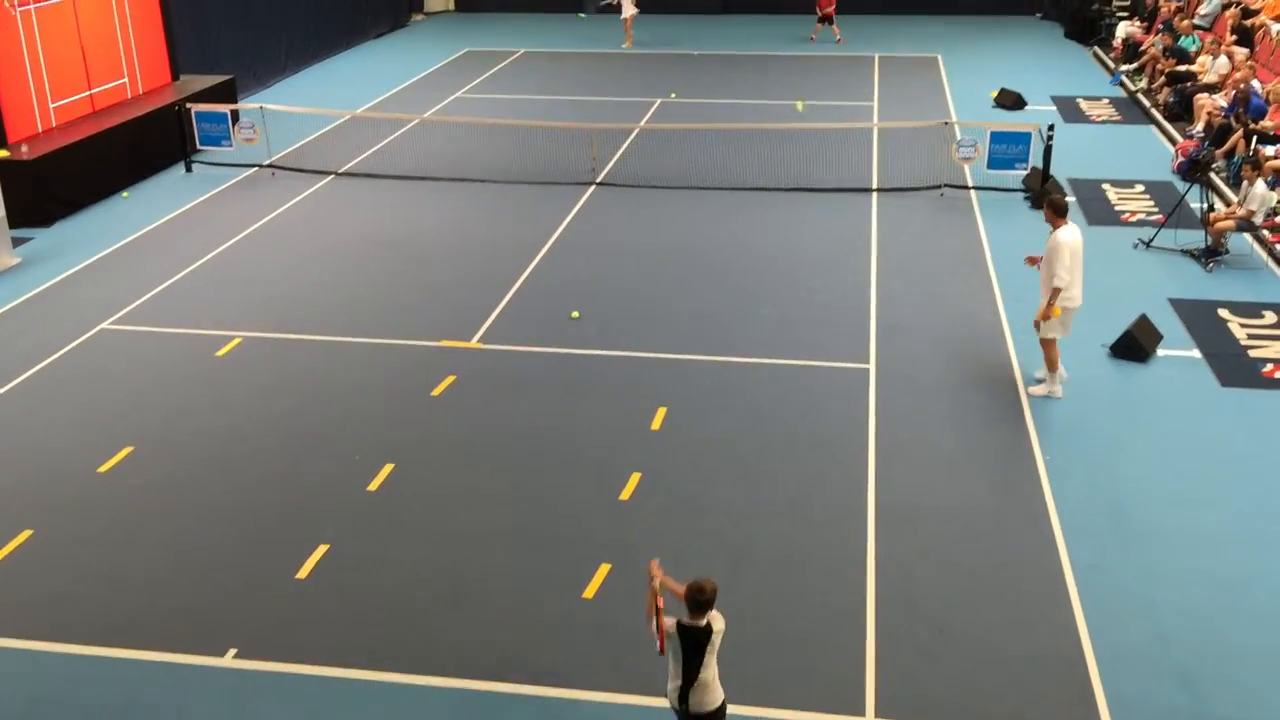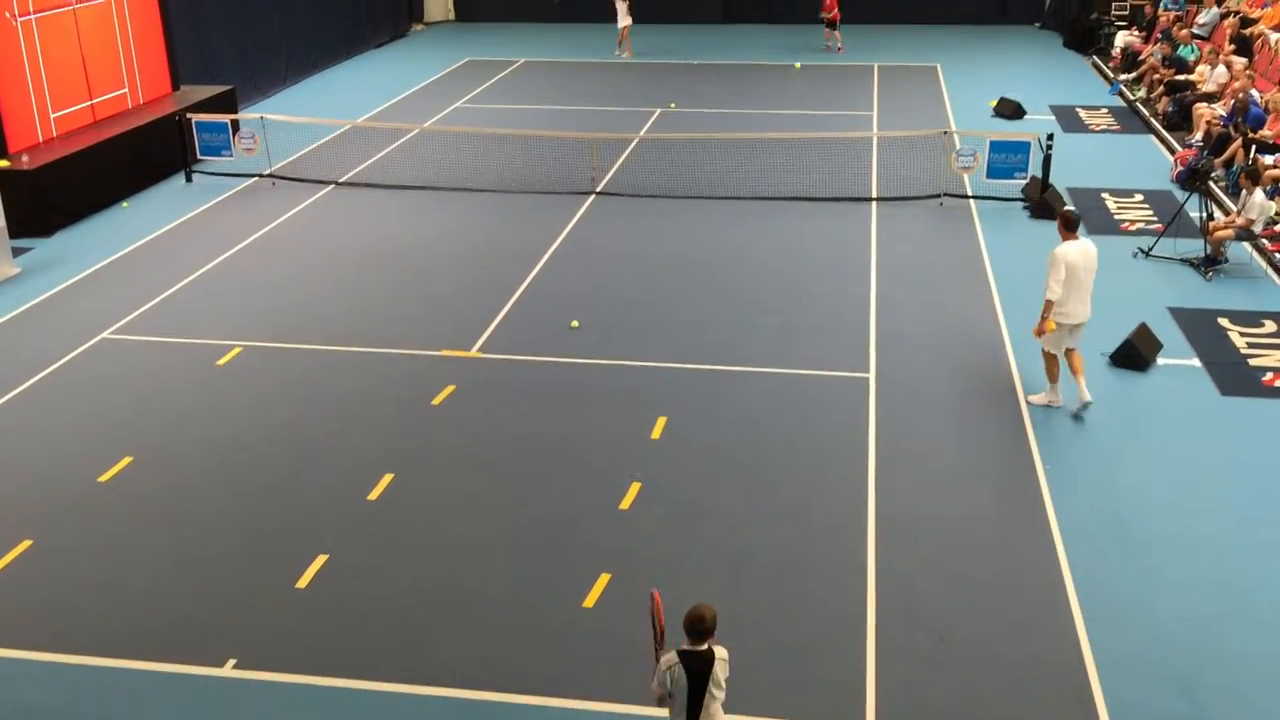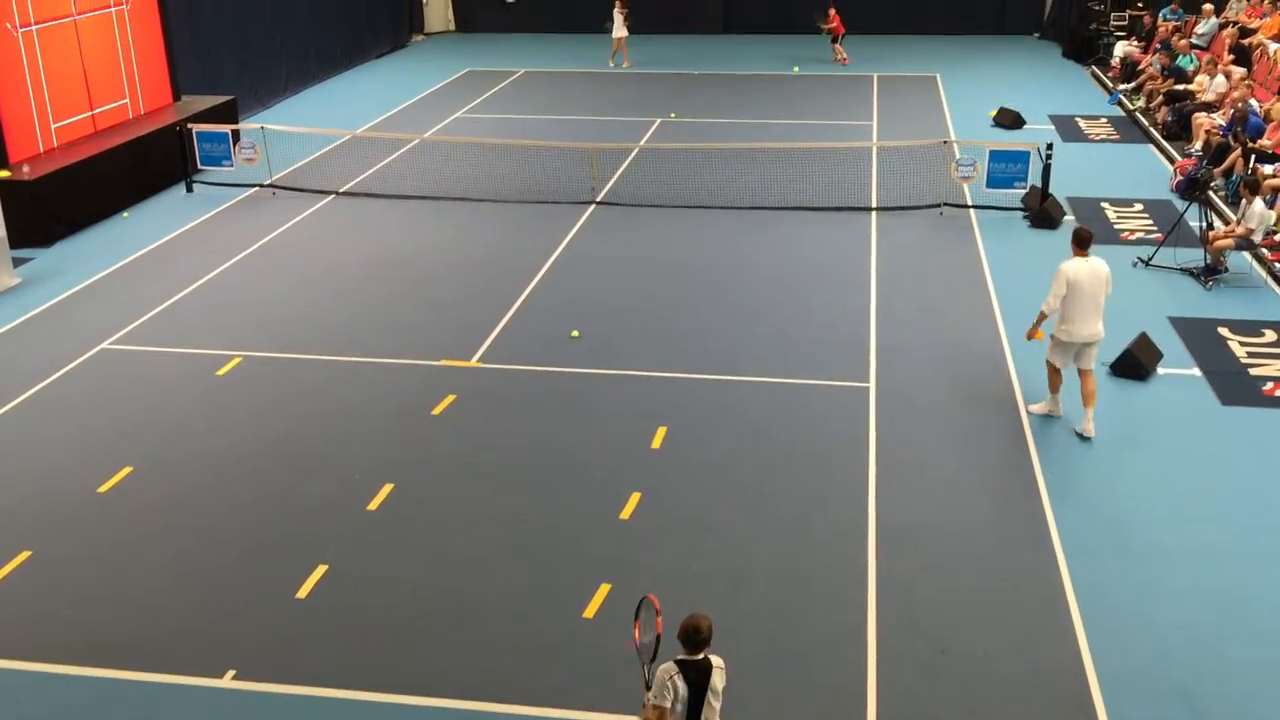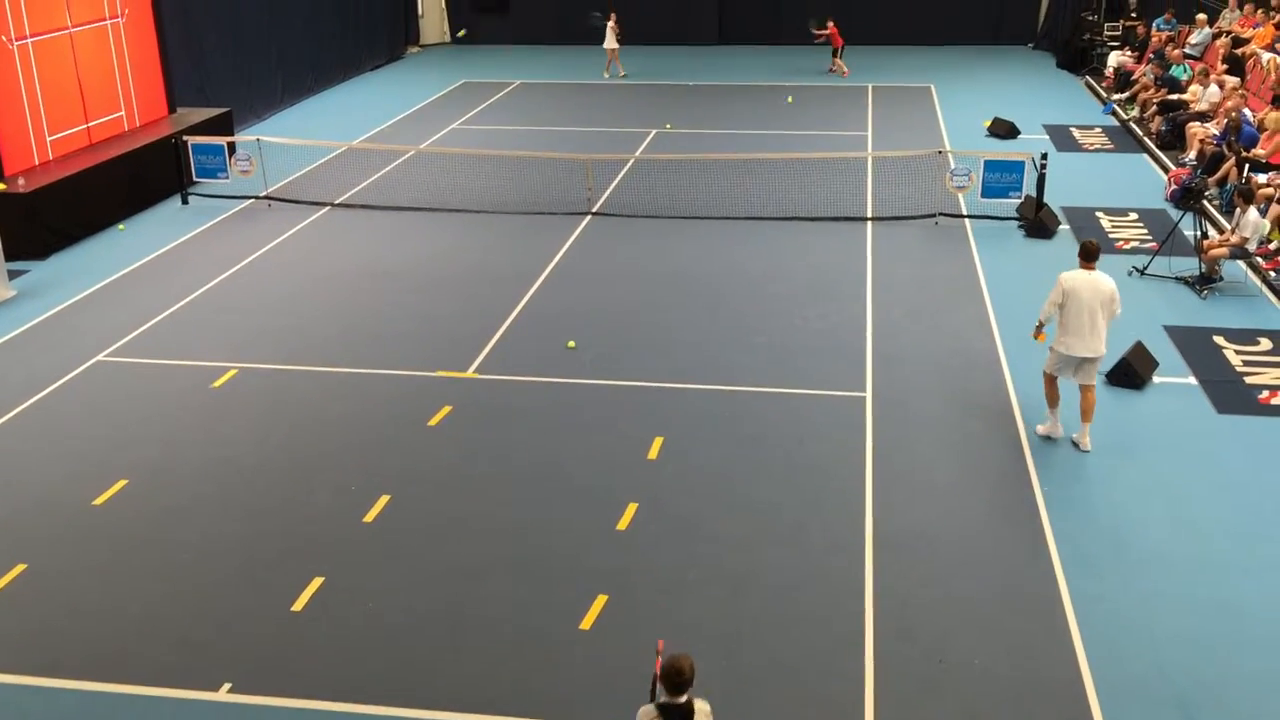
dt=0.2s
person 1, frame 1
left shoulder: (1059, 239)
right shoulder: (1072, 229)
left elbow: (1060, 277)
left wrist: (1049, 305)
right wrist: (1043, 259)
left hip: (1061, 300)
right hip: (1070, 296)
left knee: (1047, 340)
right knee: (1045, 331)
left ankle: (1053, 386)
right ankle: (1055, 371)
person 1, frame 2
left shoulder: (1061, 253)
right shoulder: (1090, 246)
left elbow: (1054, 289)
left wrist: (1043, 318)
left hip: (1062, 314)
right hip: (1082, 312)
left knee: (1049, 353)
right knee: (1071, 349)
left ankle: (1053, 396)
right ankle: (1083, 392)
person 1, frame 3
left shoulder: (1066, 269)
right shoulder: (1103, 266)
left elbow: (1052, 303)
right elbow: (1106, 292)
left wrist: (1035, 326)
left hip: (1068, 332)
right hip: (1094, 331)
left knee: (1054, 366)
right knee: (1087, 374)
left ankle: (1053, 406)
right ankle: (1088, 424)
person 1, frame 4
left shoulder: (1065, 279)
right shoulder: (1108, 283)
left elbow: (1049, 310)
right elbow: (1114, 314)
left wrist: (1038, 328)
right wrist: (1114, 307)
left hip: (1067, 345)
right hip: (1095, 348)
left knee: (1049, 377)
right knee: (1088, 389)
left ankle: (1054, 425)
right ankle: (1084, 437)
